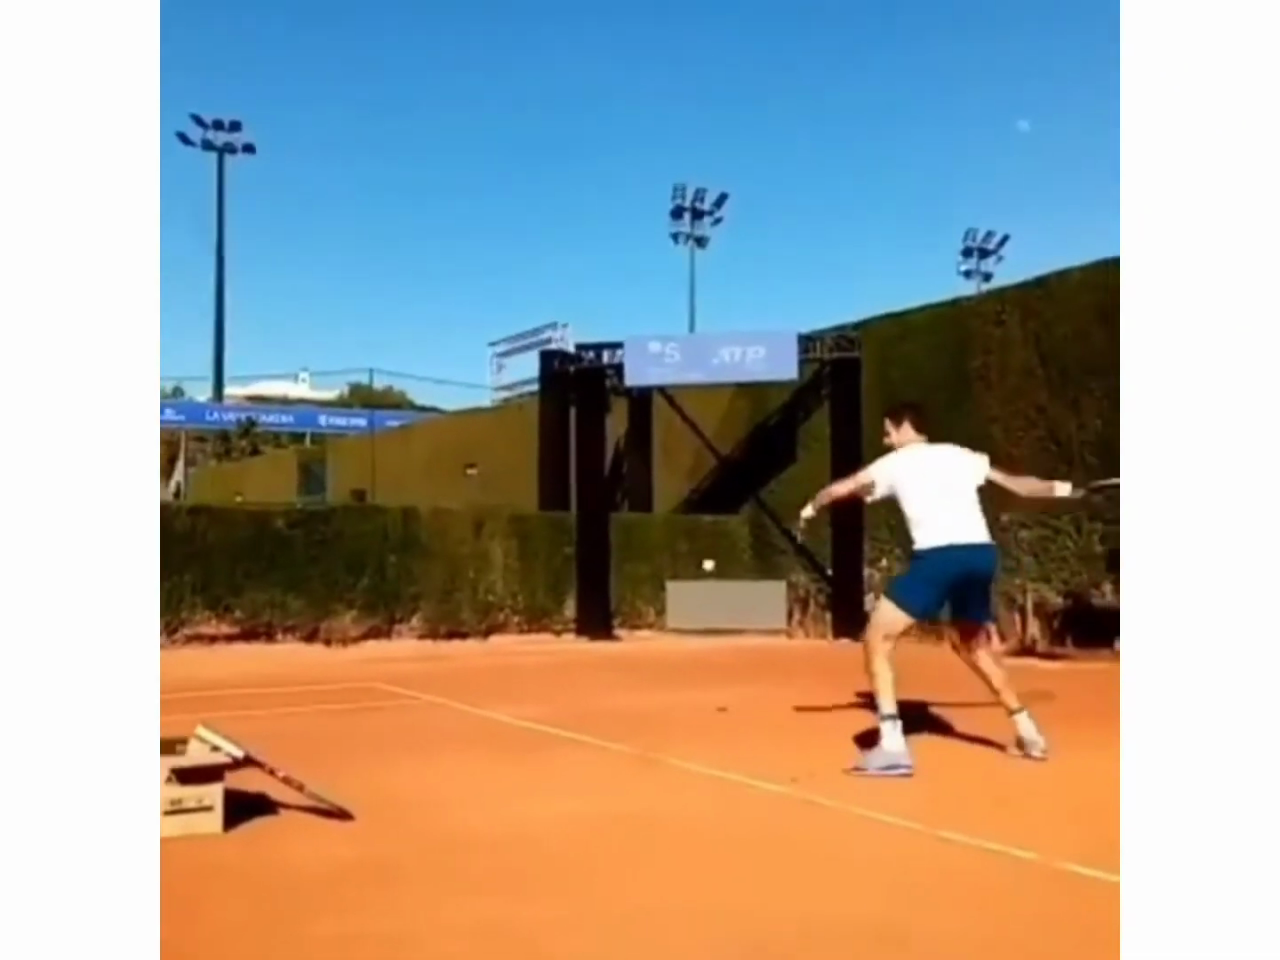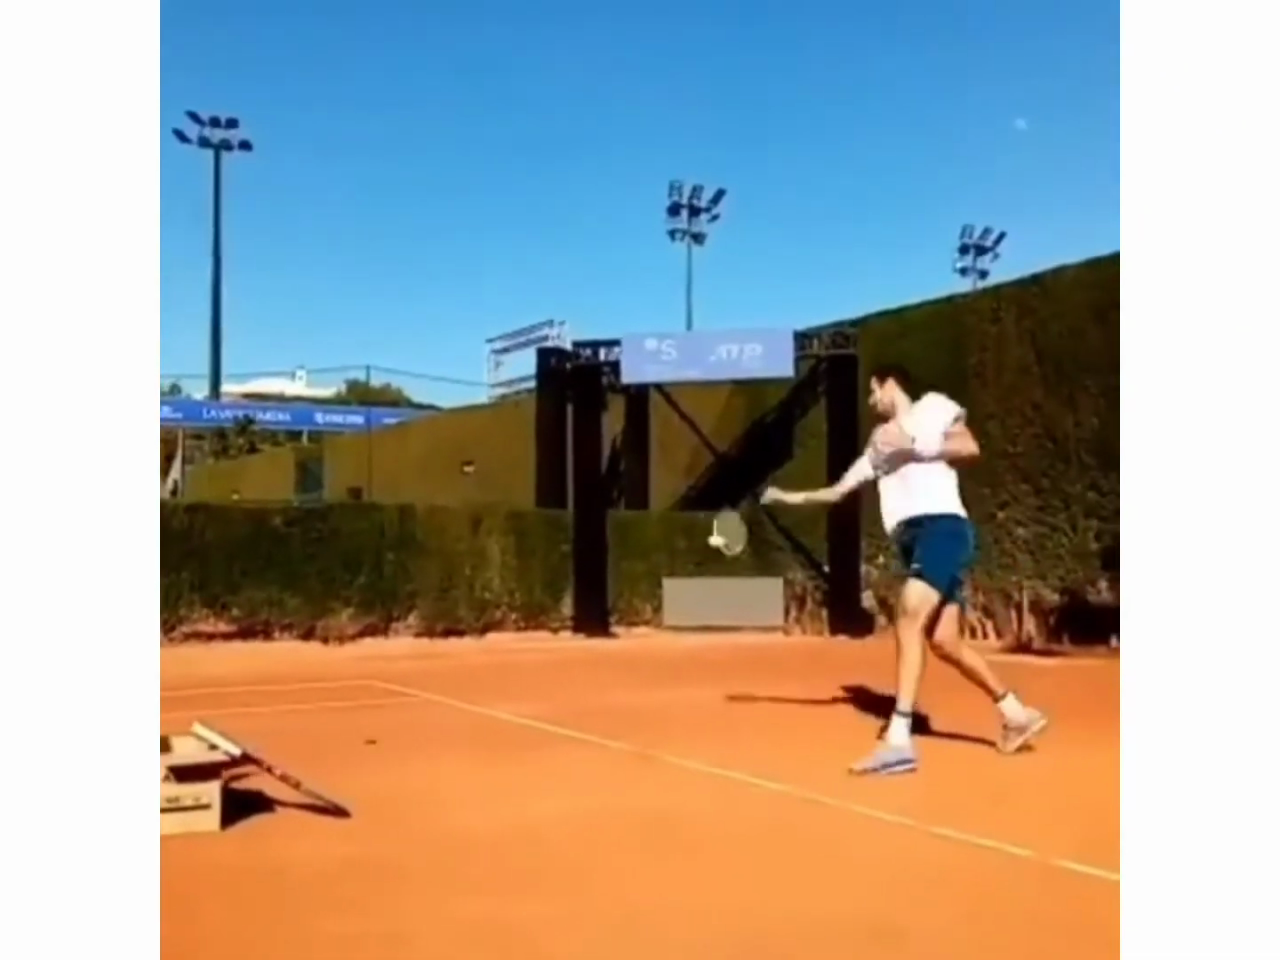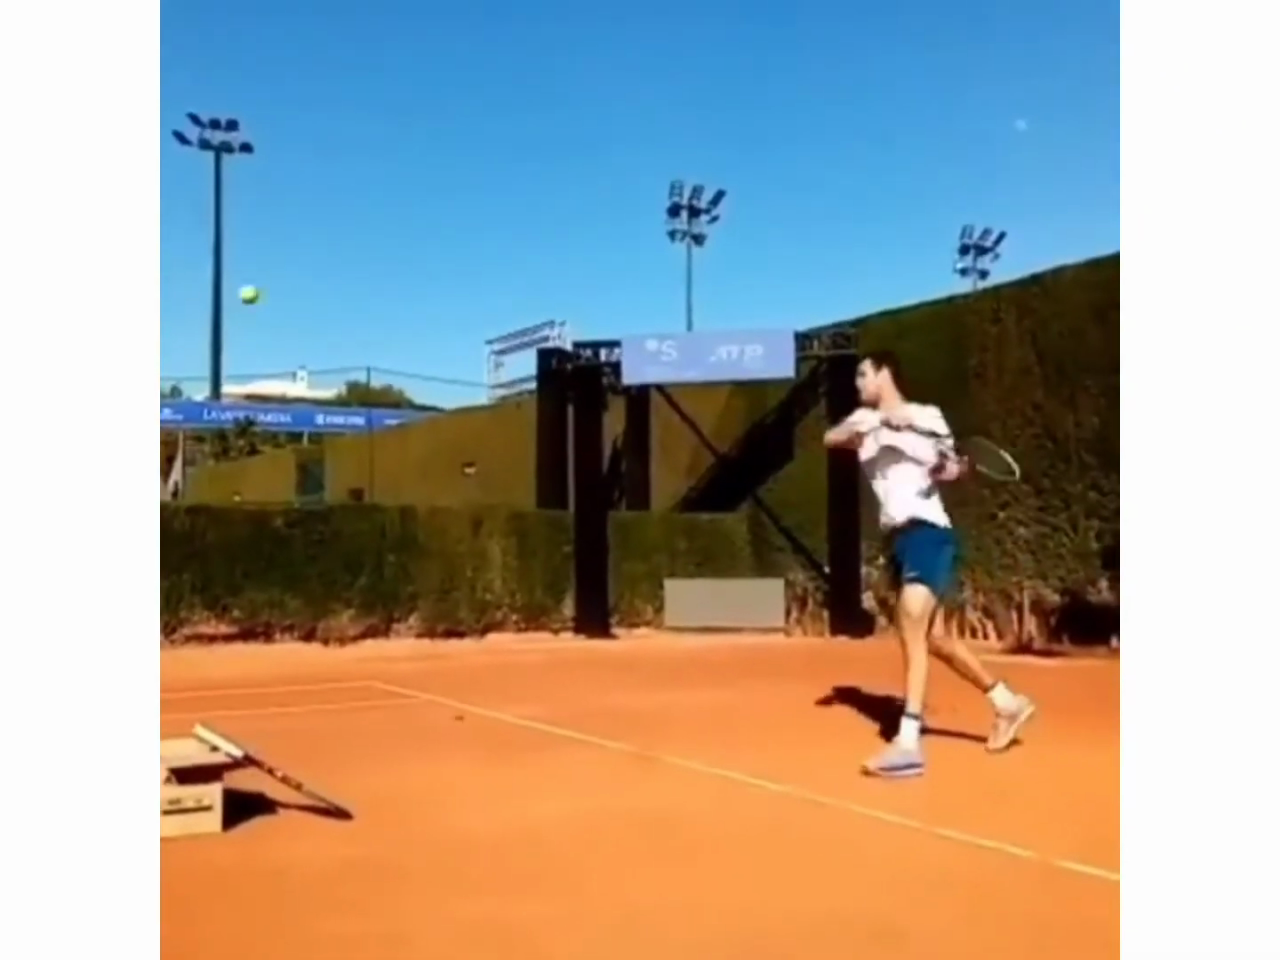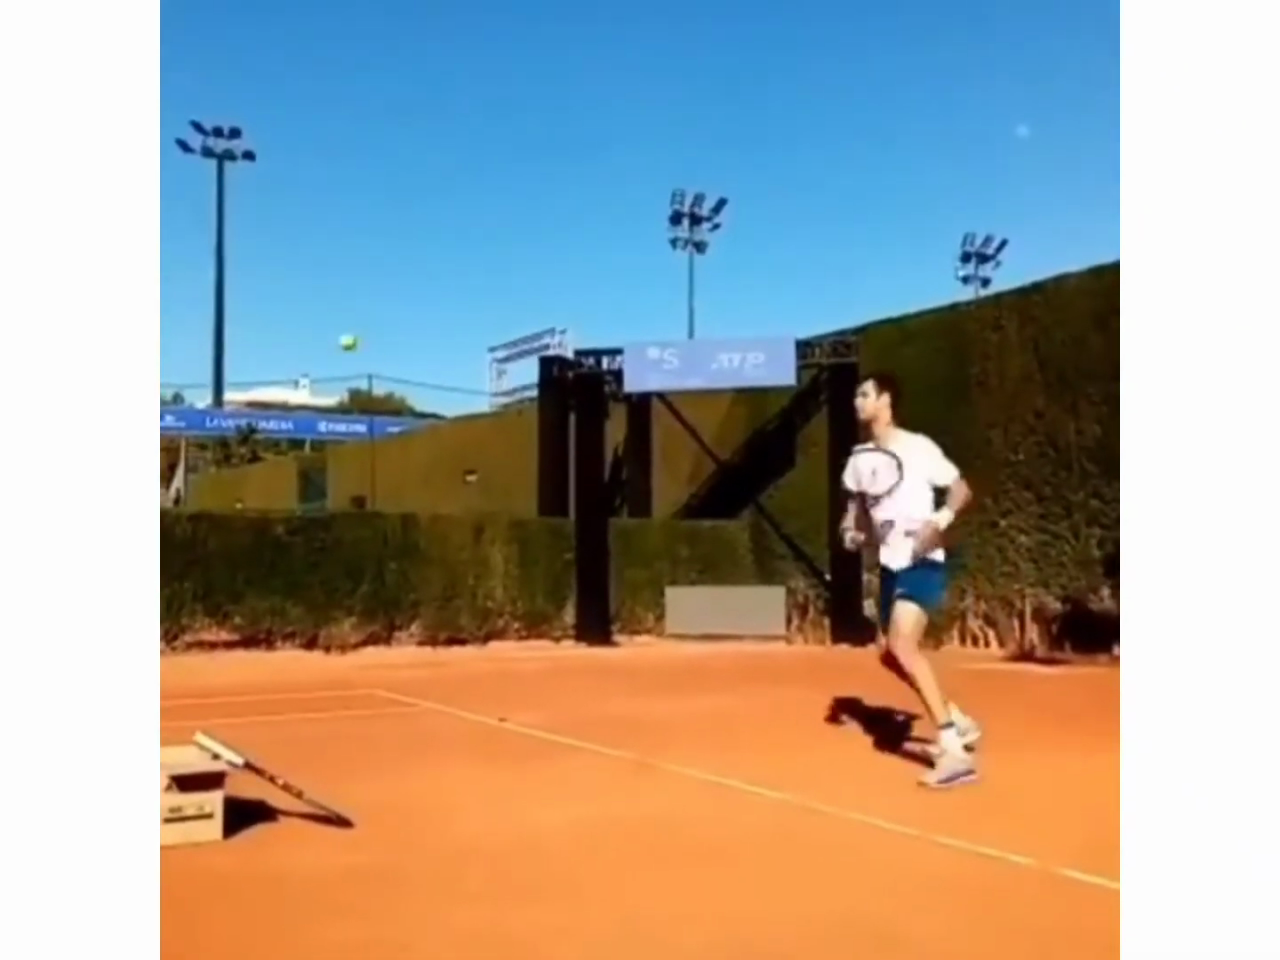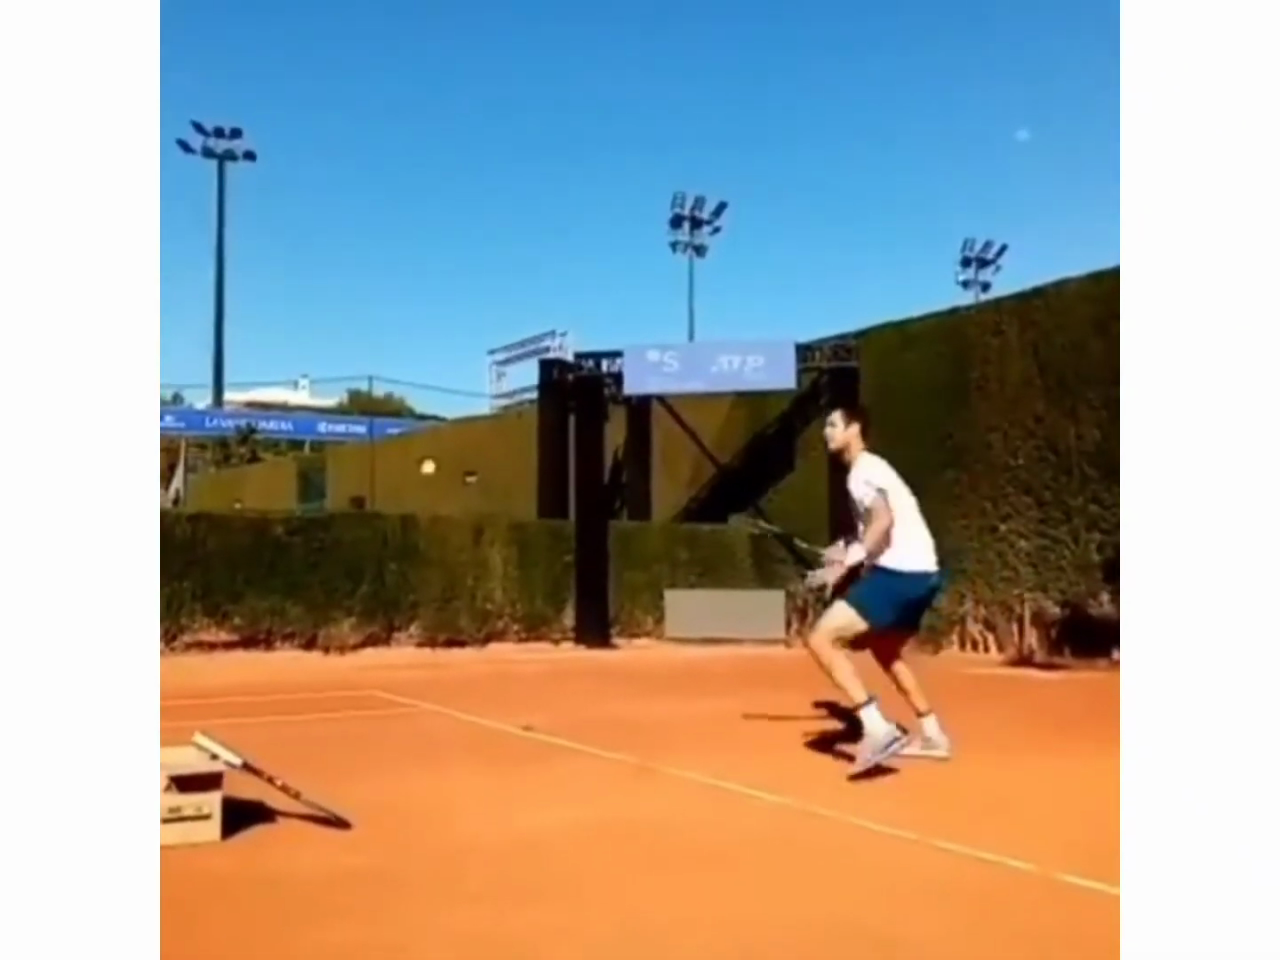
dt=0.5s
person 1, frame 1
left shoulder: (895, 462)
right shoulder: (960, 454)
left elbow: (838, 490)
right elbow: (1015, 483)
left wrist: (810, 508)
right wrist: (1060, 488)
left hip: (937, 556)
right hip: (983, 554)
left knee: (876, 641)
right knee: (975, 648)
left ankle: (891, 747)
right ankle: (1027, 734)
person 1, frame 2
left shoulder: (932, 407)
right shoulder: (879, 442)
left elbow: (970, 447)
right elbow: (840, 490)
left wrist: (918, 448)
right wrist: (793, 497)
left hip: (943, 527)
right hip: (913, 537)
left knee: (909, 623)
right knee: (945, 641)
left ankle: (899, 742)
right ankle: (1016, 713)
person 1, frame 3
left shoulder: (928, 415)
right shoulder: (864, 419)
left elbow: (959, 464)
right elbow: (831, 439)
left wrist: (946, 471)
right wrist: (880, 421)
left hip: (928, 532)
right hip: (896, 537)
left knee: (911, 627)
right knee: (930, 636)
left ankle: (907, 743)
right ankle: (1007, 702)
person 1, frame 4
left shoulder: (919, 447)
right shoulder: (859, 457)
left elbow: (962, 490)
right elbow: (856, 507)
left wrist: (940, 521)
right wrist: (851, 531)
left hip: (922, 564)
right hip: (891, 567)
left knee: (903, 645)
right knee: (890, 654)
left ankle: (954, 752)
right ankle: (959, 723)
person 1, frame 5
left shoulder: (863, 468)
right shoulder: (871, 468)
left elbow: (883, 522)
left wrist: (843, 565)
right wrist: (844, 548)
left hip: (900, 573)
right hip: (922, 574)
left knee: (820, 638)
right knee: (884, 650)
left ankle: (878, 728)
right ankle: (931, 734)
